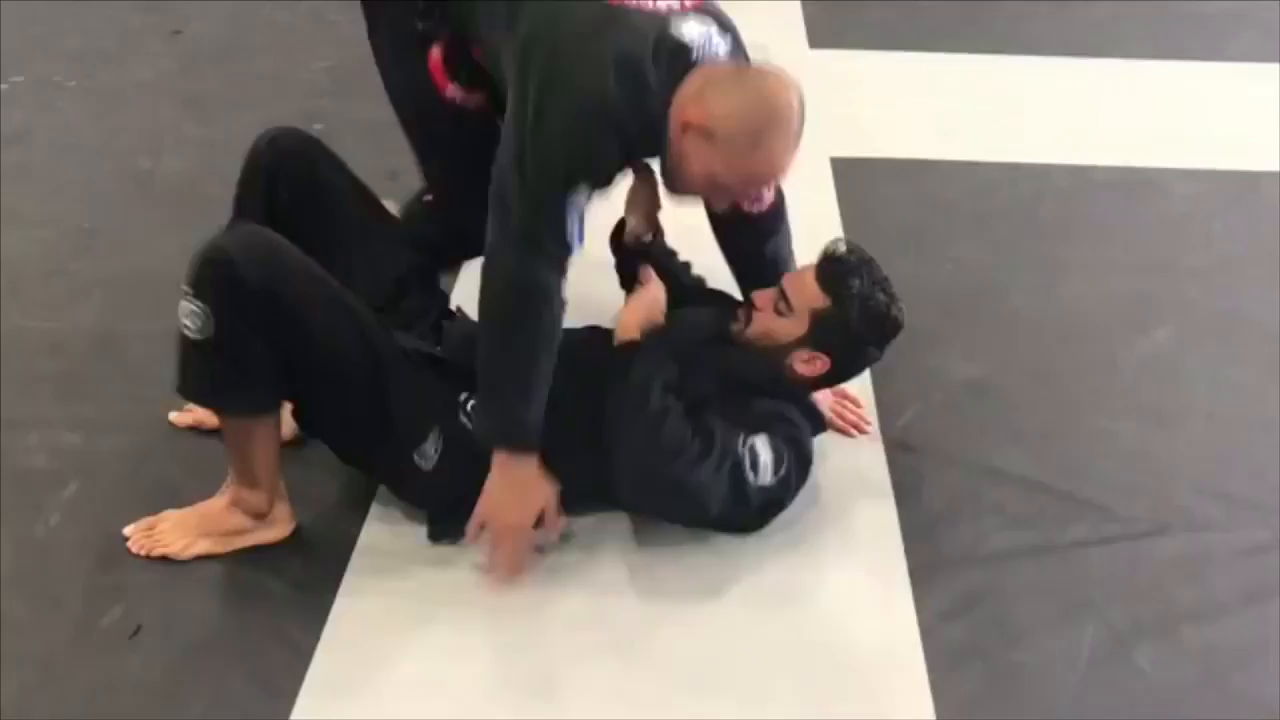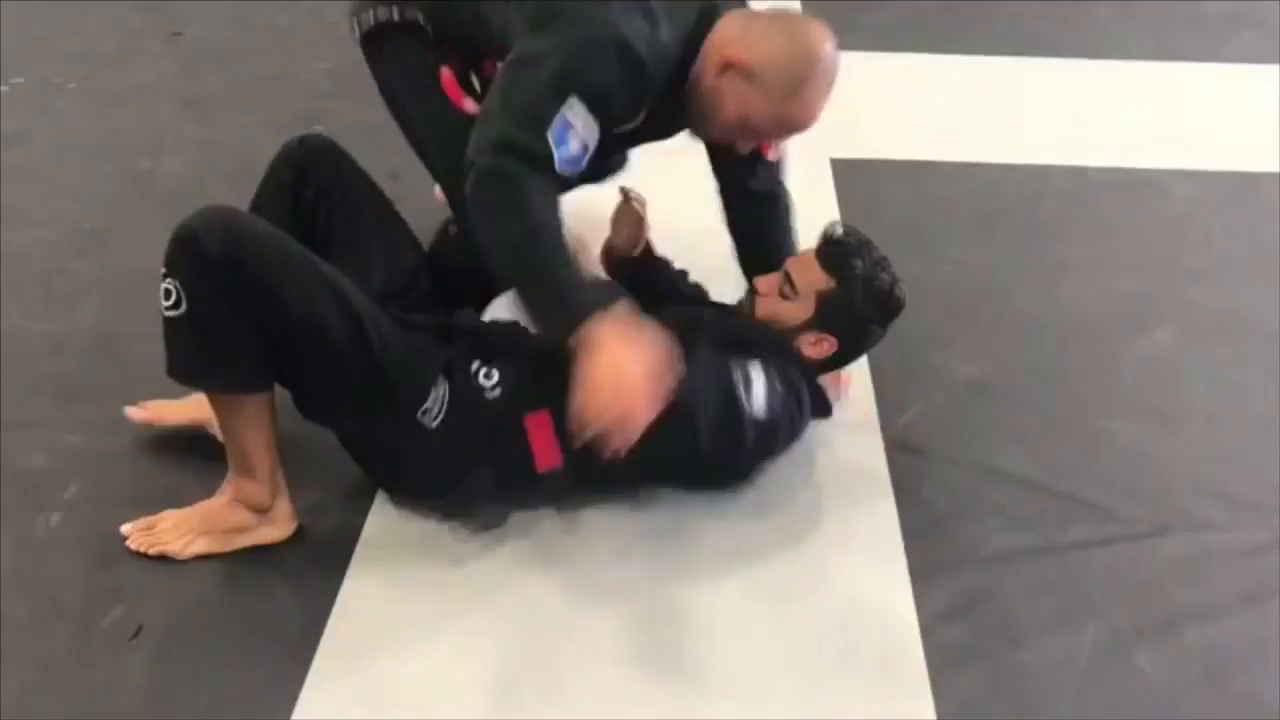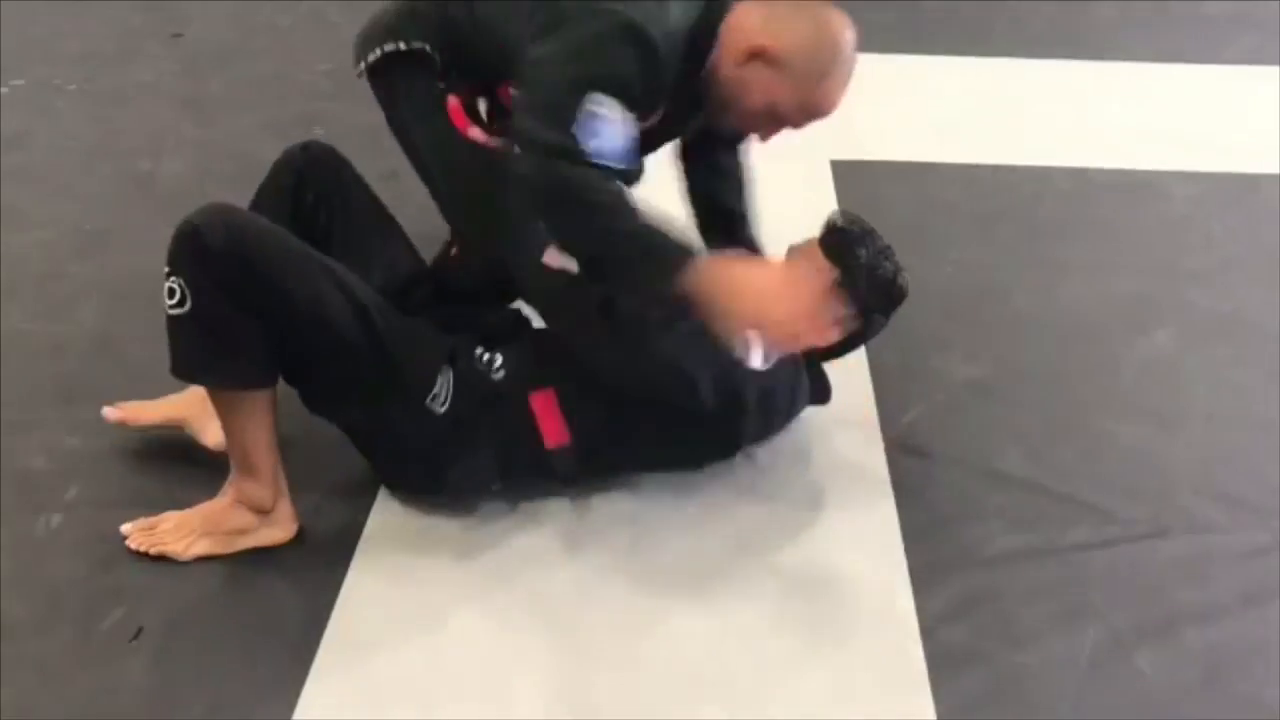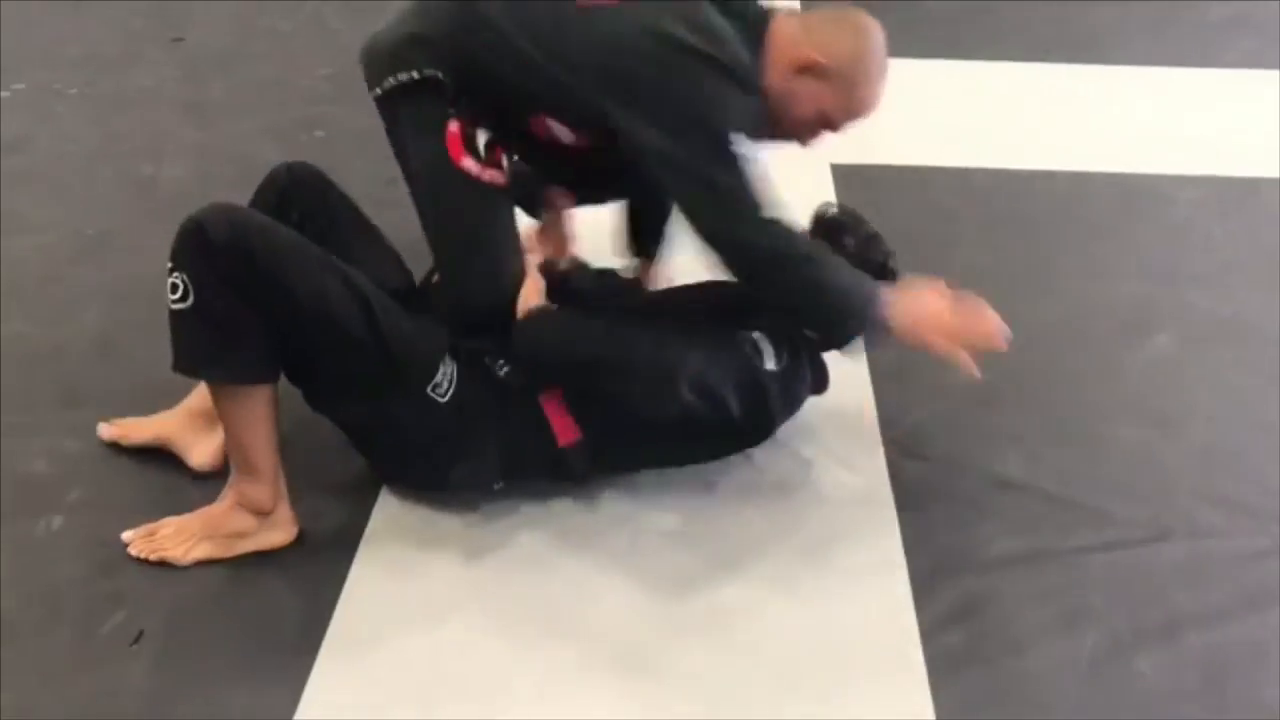
dt=0.1s
person 1, frame 1
left shoulder: (769, 445)
right shoulder: (735, 334)
left elbow: (653, 478)
right elbow: (677, 295)
left wrist: (636, 340)
right wrist: (640, 228)
left hip: (450, 446)
right hip: (458, 349)
left knee: (235, 263)
right knee: (288, 156)
left ankle: (255, 505)
right ankle: (256, 395)
person 1, frame 2
left shoulder: (766, 401)
right shoulder: (746, 338)
right wrist: (631, 249)
left hip: (447, 422)
right hip: (460, 343)
left knee: (209, 242)
right knee: (311, 164)
left ankle: (255, 501)
right ankle: (235, 394)
person 1, frame 3
left shoulder: (762, 381)
right shoulder: (727, 333)
left elbow: (639, 348)
left hip: (450, 418)
right hip: (460, 353)
left knee: (212, 240)
right knee: (312, 166)
left ankle: (260, 502)
right ankle: (218, 391)
person 1, frame 4
left shoulder: (765, 366)
right shoulder: (746, 318)
left elbow: (646, 374)
left wrist: (532, 305)
right wrist: (559, 267)
left hip: (459, 410)
right hip: (464, 341)
left knee: (219, 242)
right knee: (297, 188)
left ankle: (257, 504)
right ankle: (217, 410)
person 2, frame 1
left shoulder: (728, 86)
right shoulder: (587, 98)
left elbow: (757, 230)
right elbow: (526, 261)
right wrist: (513, 456)
right knee: (464, 198)
person 2, frame 2
left shoulder: (741, 44)
right shoulder: (604, 46)
left elbow: (754, 185)
right elbow: (503, 177)
right wrist: (595, 327)
right knee: (486, 199)
person 2, frame 3
left shoulder: (715, 42)
right shoulder: (624, 40)
left elbow: (713, 156)
right elbow: (550, 178)
left wrist: (741, 276)
right wrist: (705, 276)
right hip: (424, 48)
person 2, frame 4
right shoulder: (696, 75)
right elbow: (748, 240)
left wrist: (643, 266)
right wrist: (888, 309)
right hip: (430, 68)
right knee: (489, 295)
